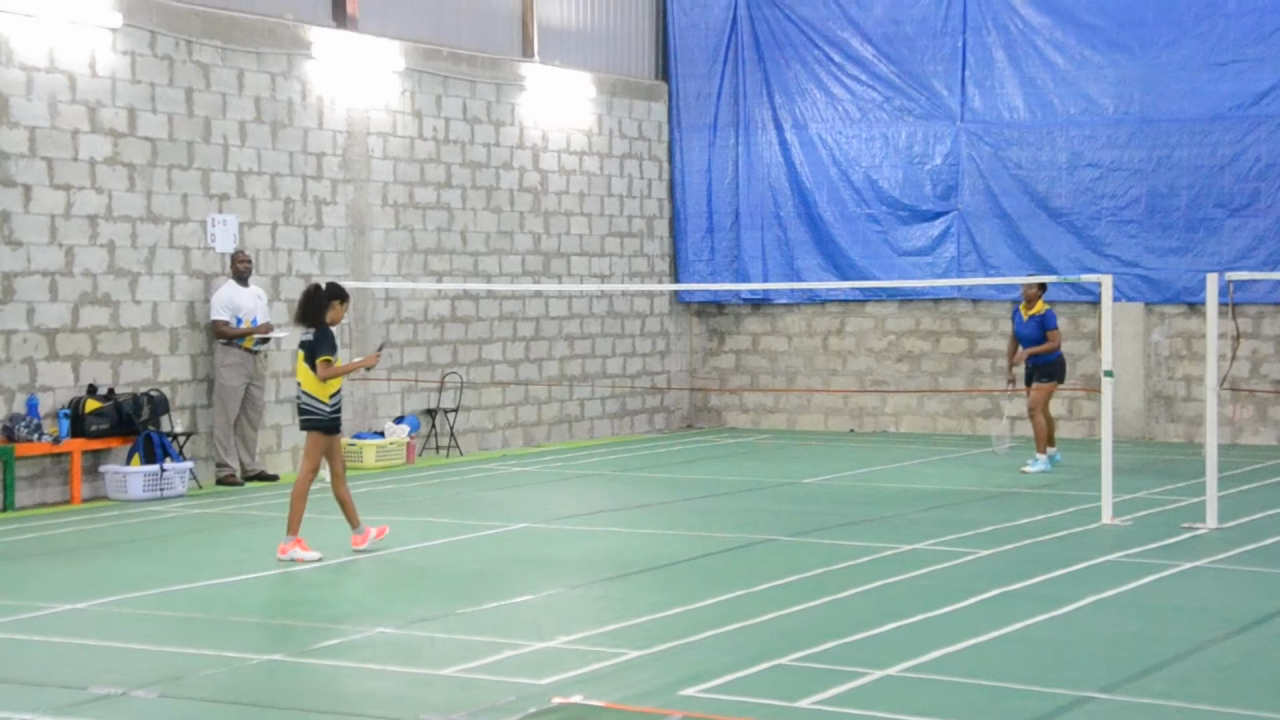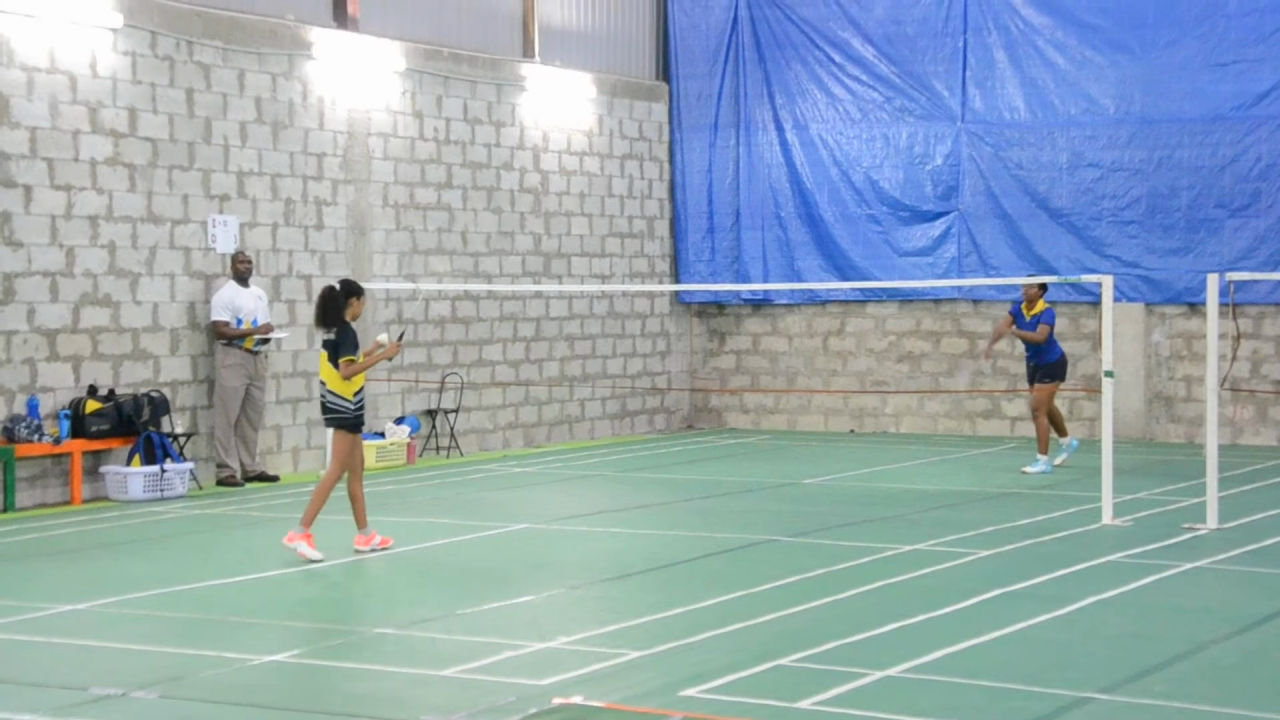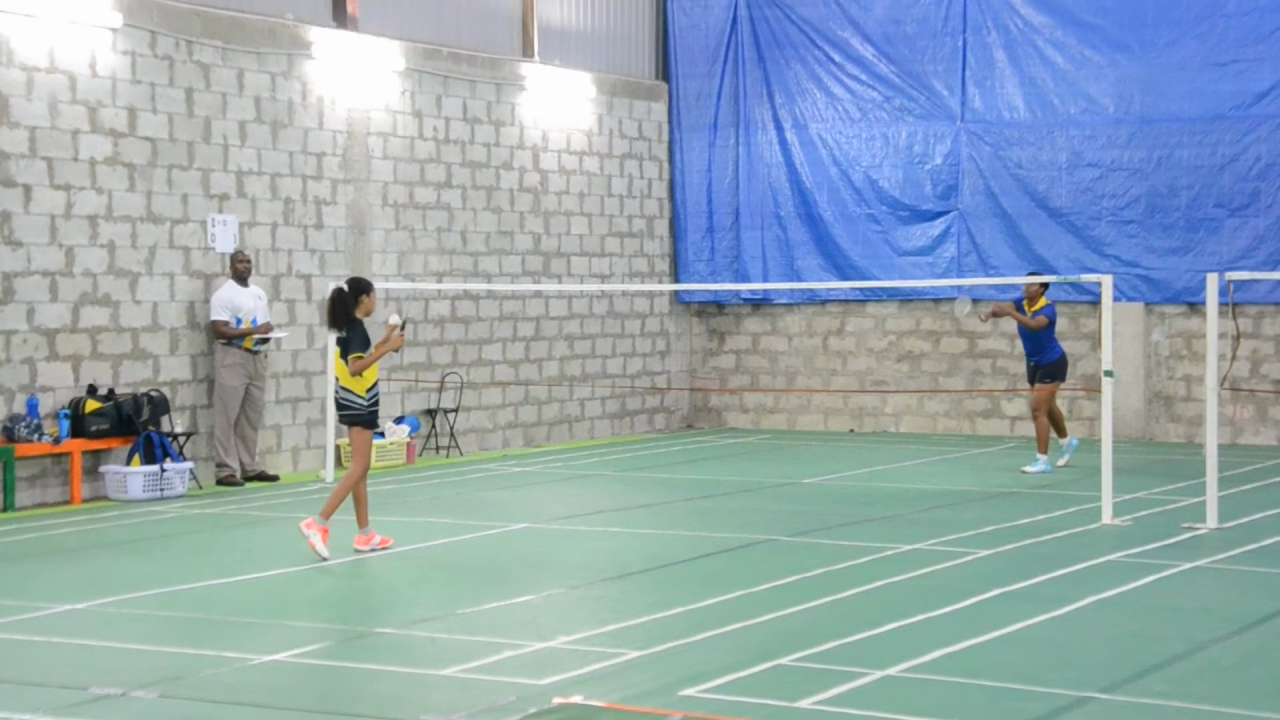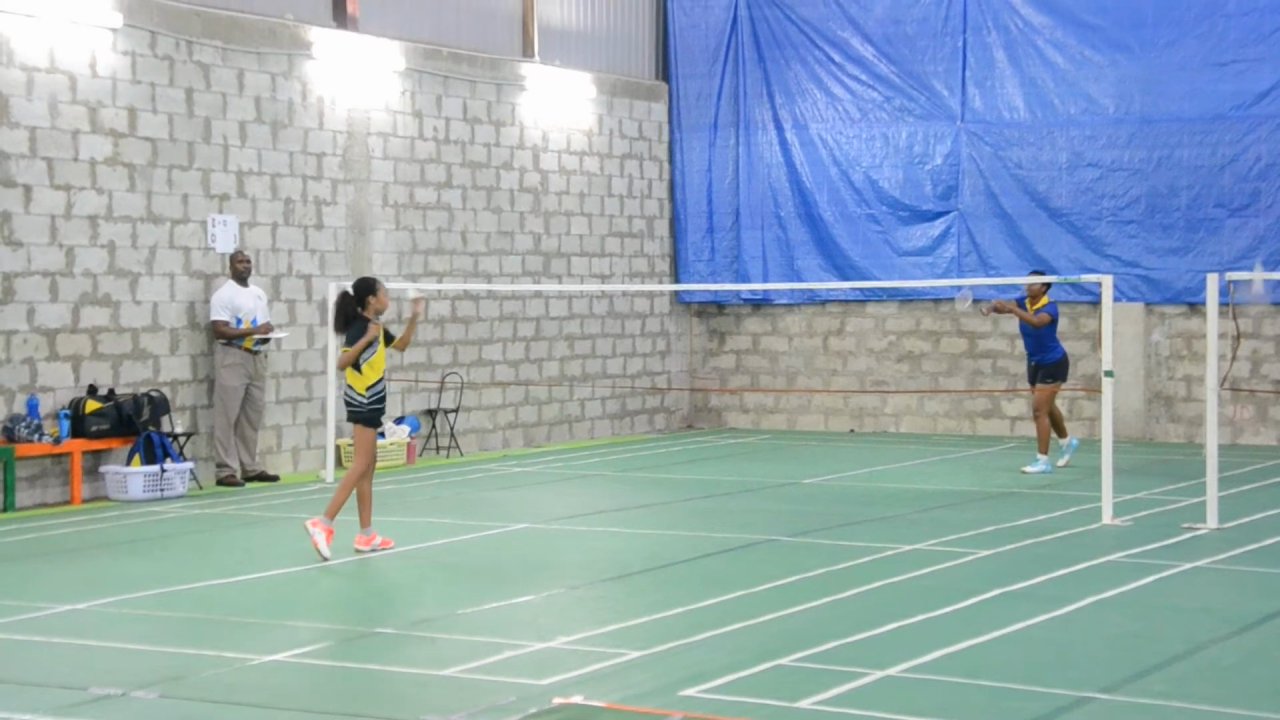
dt=0.3s
person 1, frame 1
left shoulder: (310, 332)
right shoulder: (324, 333)
right elbow: (323, 373)
left wrist: (342, 370)
right wrist: (360, 364)
left hip: (323, 410)
right hip: (321, 411)
left knee: (338, 472)
right knee: (308, 472)
left ankle: (359, 533)
right ankle: (290, 542)
person 1, frame 2
left shoulder: (333, 330)
right shoulder: (346, 331)
right elbow: (346, 372)
left wrist: (368, 354)
right wrist: (381, 356)
left hip: (341, 406)
right hip: (345, 408)
left knee: (356, 469)
right knee: (336, 471)
left ankle: (364, 534)
right ankle: (300, 533)
person 1, frame 3
left shoulder: (350, 327)
right shoulder: (356, 328)
right elbow: (355, 368)
left wrist: (384, 340)
right wrist: (388, 348)
left hip: (355, 404)
right hip: (359, 405)
left knee: (361, 468)
right knee: (358, 468)
left ankle: (365, 534)
right ankle: (317, 523)
person 1, frame 4
left shoulder: (375, 325)
right shoulder: (359, 325)
left elbow: (400, 345)
right elbow: (342, 360)
left wrist: (413, 317)
right wrist: (366, 339)
left hip: (369, 403)
right hip: (362, 404)
left knee: (368, 467)
right knee: (359, 467)
left ankle: (366, 534)
right ankle: (323, 524)
person 2, frame 1
left shoulder: (259, 293)
right shoulder: (224, 294)
right elbow: (220, 330)
left wrist: (267, 332)
right wrist: (253, 330)
left hip: (256, 357)
right hip: (232, 357)
left knee: (252, 415)
right knee: (228, 416)
left ankle: (251, 467)
right ankle: (225, 470)
person 2, frame 2
left shoulder: (260, 294)
right shoulder: (224, 295)
right elbow: (220, 331)
left wrist: (267, 333)
right wrist: (253, 331)
left hip: (257, 357)
right hip: (232, 358)
left knee: (253, 416)
right knee: (228, 417)
left ankle: (251, 468)
right ankle: (226, 471)
person 2, frame 3
left shoulder: (259, 293)
right shoulder: (224, 294)
right elbow: (219, 331)
left wrist: (267, 332)
right wrist: (253, 330)
left hip: (257, 357)
right hip: (232, 358)
left knee: (253, 415)
right knee: (227, 416)
left ankle: (251, 467)
right ankle: (225, 470)
person 2, frame 4
left shoulder: (259, 293)
right shoulder: (224, 295)
right elbow: (219, 331)
left wrist: (267, 332)
right wrist: (253, 331)
left hip: (257, 357)
right hip: (232, 357)
left knee: (253, 416)
right knee: (228, 417)
left ankle: (251, 467)
right ankle: (226, 471)
person 3, frame 1
left shoulder: (1046, 314)
right shoulder: (1018, 311)
left elbow: (1055, 344)
right elbow: (1014, 340)
left wrist: (1028, 352)
right wrist: (1009, 369)
left hip: (1050, 365)
right hip: (1032, 366)
left knee: (1035, 408)
right knee: (1041, 409)
left ankle: (1042, 460)
right ankle: (1052, 452)
person 3, frame 2
left shoulder: (1047, 312)
right shoulder: (1018, 308)
left elbow: (1040, 337)
right elbow: (1002, 326)
left wrist: (1013, 331)
right wrist: (990, 344)
left hip: (1052, 364)
right hip: (1033, 363)
left knee: (1038, 410)
right knee: (1047, 407)
left ankle: (1043, 461)
right ankle: (1067, 442)
person 3, frame 3
left shoulder: (1048, 308)
right shoulder: (1020, 304)
left elbow: (1035, 325)
right elbow: (1004, 309)
left wrist: (1009, 312)
right wrist: (990, 313)
left hip: (1052, 363)
right hip: (1034, 363)
left knee: (1038, 410)
right knee: (1048, 406)
left ankle: (1043, 461)
right ankle: (1067, 441)
person 3, frame 4
left shoulder: (1050, 307)
right shoulder: (1023, 303)
left elbow: (1037, 321)
right elbow: (1005, 307)
left wrist: (1011, 308)
right wrist: (992, 307)
left hip: (1053, 363)
right hip: (1034, 363)
left knee: (1039, 410)
right knee: (1048, 406)
left ankle: (1043, 461)
right ankle: (1067, 442)
